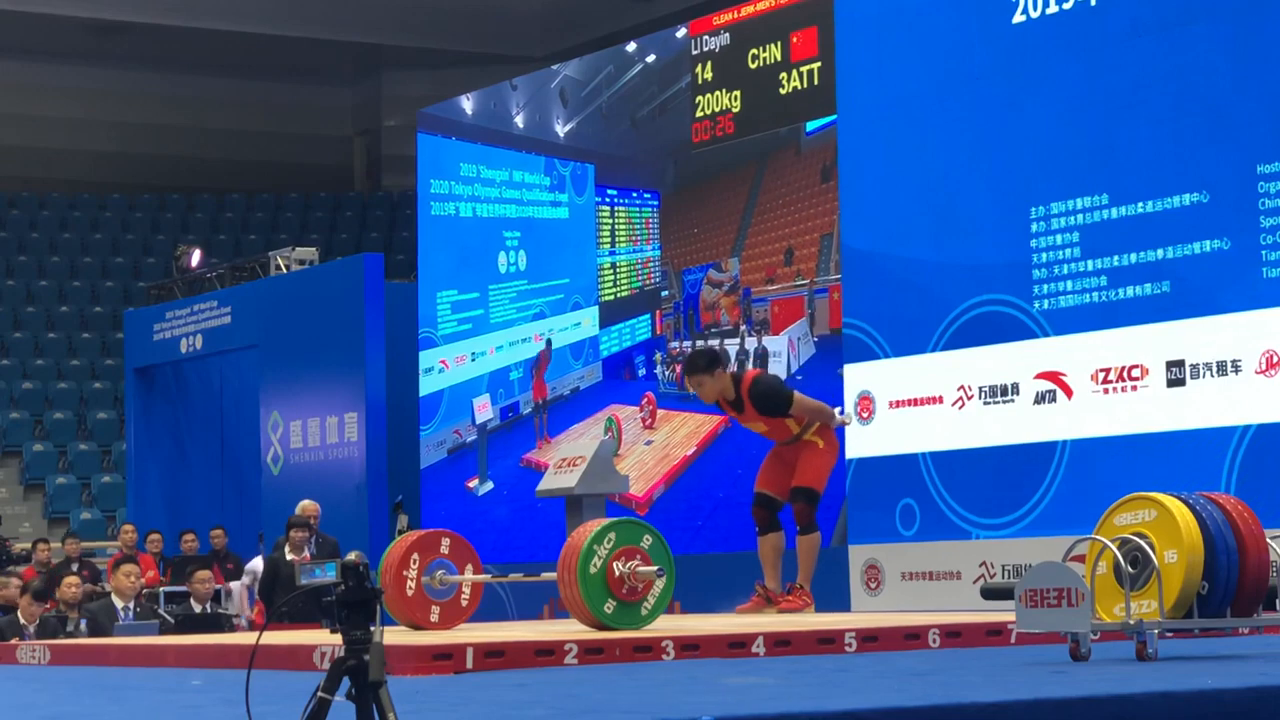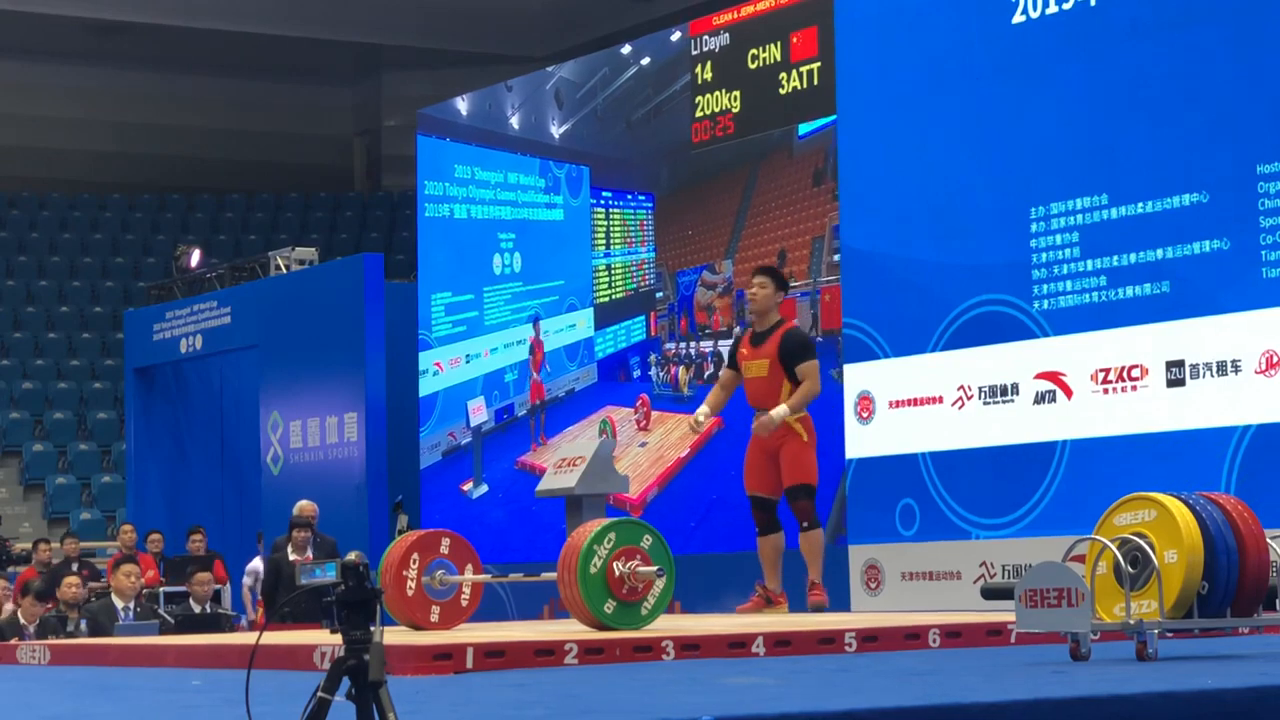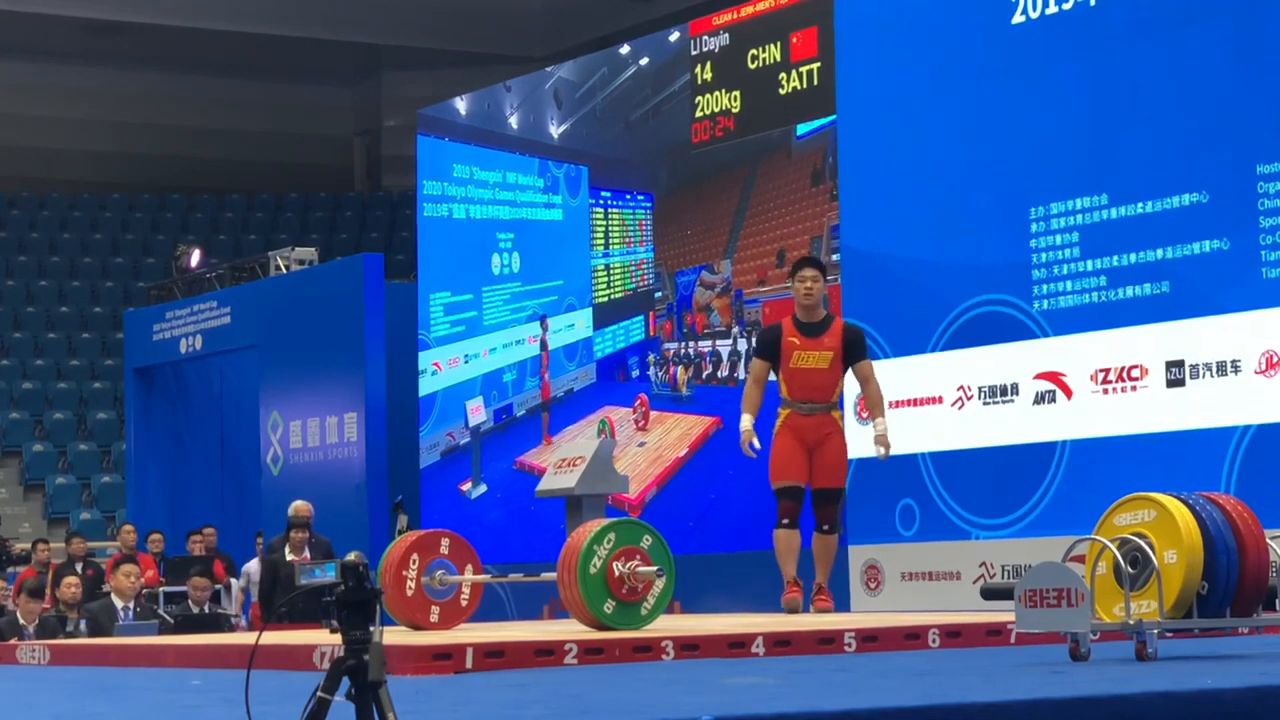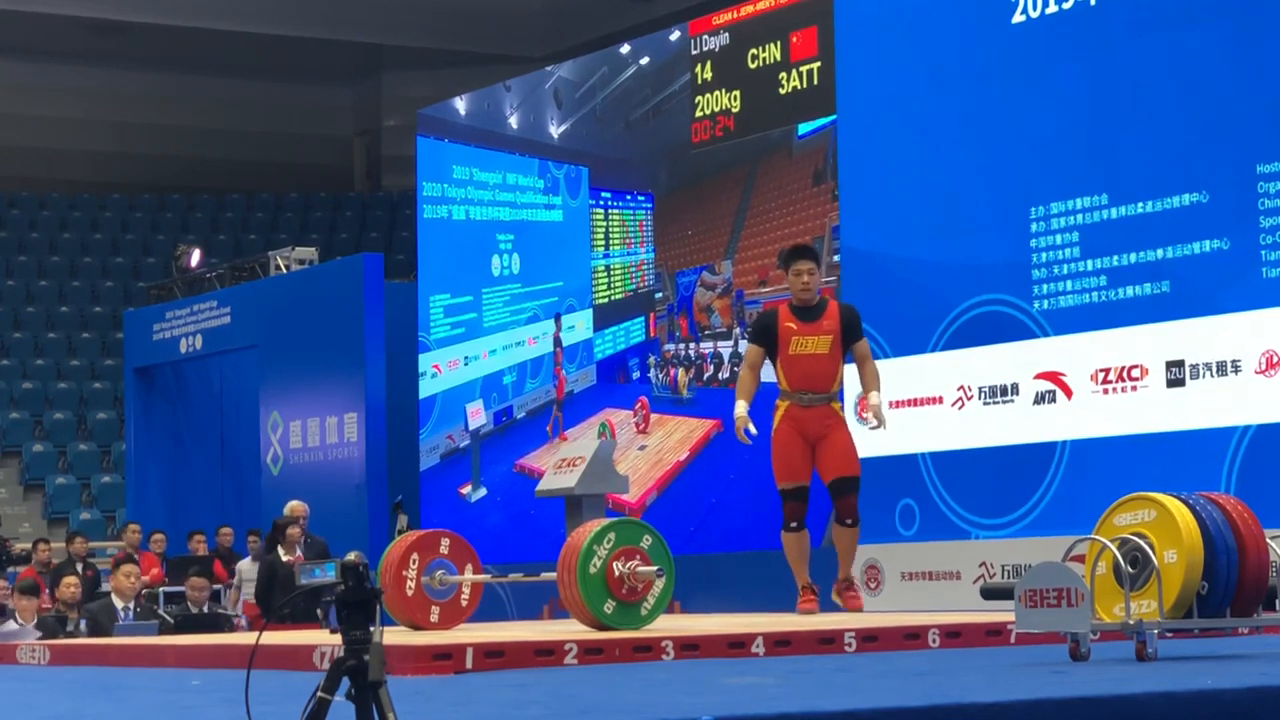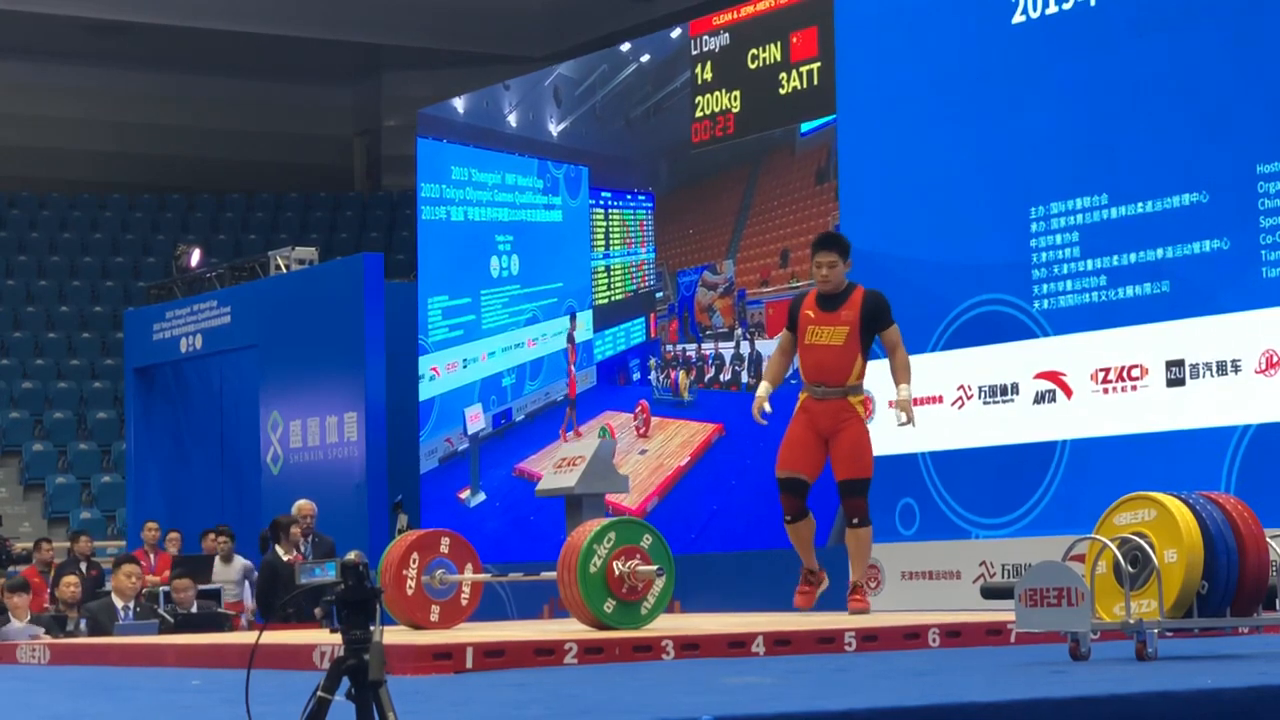
dt=0.7s
person 1, frame 1
left shoulder: (762, 388)
right shoulder: (722, 398)
left elbow: (814, 408)
left wrist: (835, 421)
left hip: (814, 441)
right hip: (785, 445)
left knee: (802, 508)
right knee: (762, 510)
left ankle: (802, 591)
right ankle: (771, 591)
person 1, frame 2
left shoulder: (794, 337)
right shoulder: (741, 343)
left elbow: (811, 384)
right elbow: (724, 386)
left wrist: (780, 414)
right wrist: (702, 412)
left hip: (793, 428)
right hip: (760, 432)
left knee: (802, 505)
right knee: (762, 512)
left ankle: (815, 585)
right ankle: (772, 593)
person 1, frame 3
left shoulder: (847, 334)
right shoulder: (774, 334)
left elbow: (868, 382)
right elbow: (756, 381)
left wrist: (880, 426)
right wrist: (746, 423)
left hip: (829, 427)
right hip: (790, 426)
left knee: (827, 511)
right knee: (787, 507)
left ankle: (820, 588)
right ankle: (790, 584)
person 1, frame 4
left shoulder: (844, 315)
right shoulder: (769, 320)
left elbow: (864, 360)
right elbow: (751, 367)
left wrist: (874, 399)
right wrist: (741, 409)
left hip: (831, 416)
right hip: (789, 419)
left knee: (847, 501)
right knee: (794, 507)
left ankle: (845, 581)
right ankle: (806, 589)
person 1, frame 5
left shoulder: (870, 302)
right shoulder: (801, 304)
left elbow: (895, 349)
right elbow: (784, 351)
left wrist: (903, 392)
right wrist: (764, 390)
left hip: (848, 410)
right hip: (808, 408)
left knee: (854, 500)
right knee: (790, 493)
left ankle: (857, 587)
right ankle: (811, 571)
